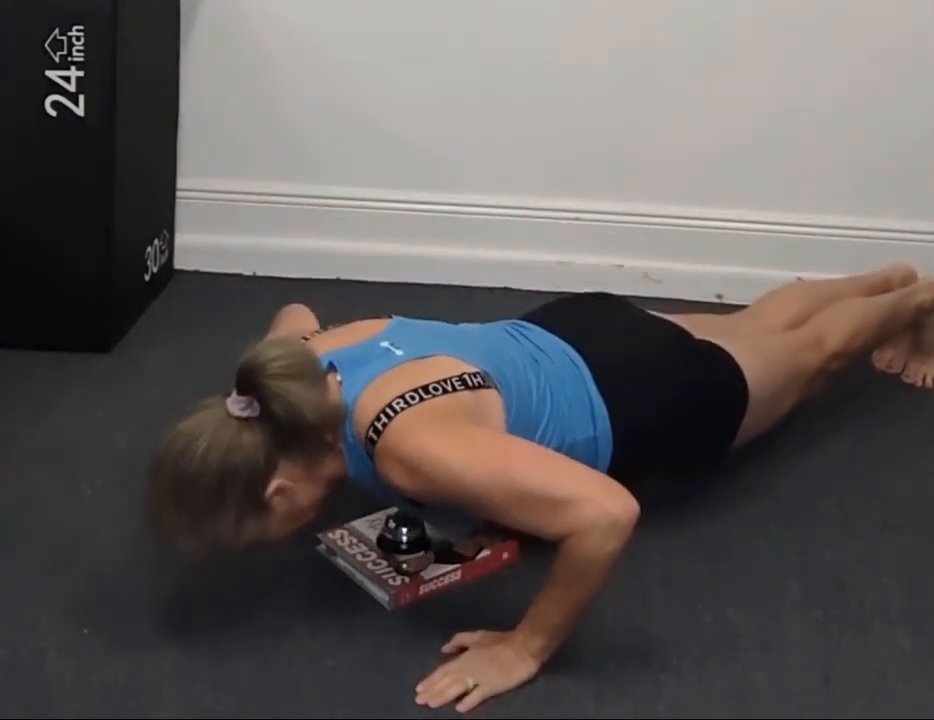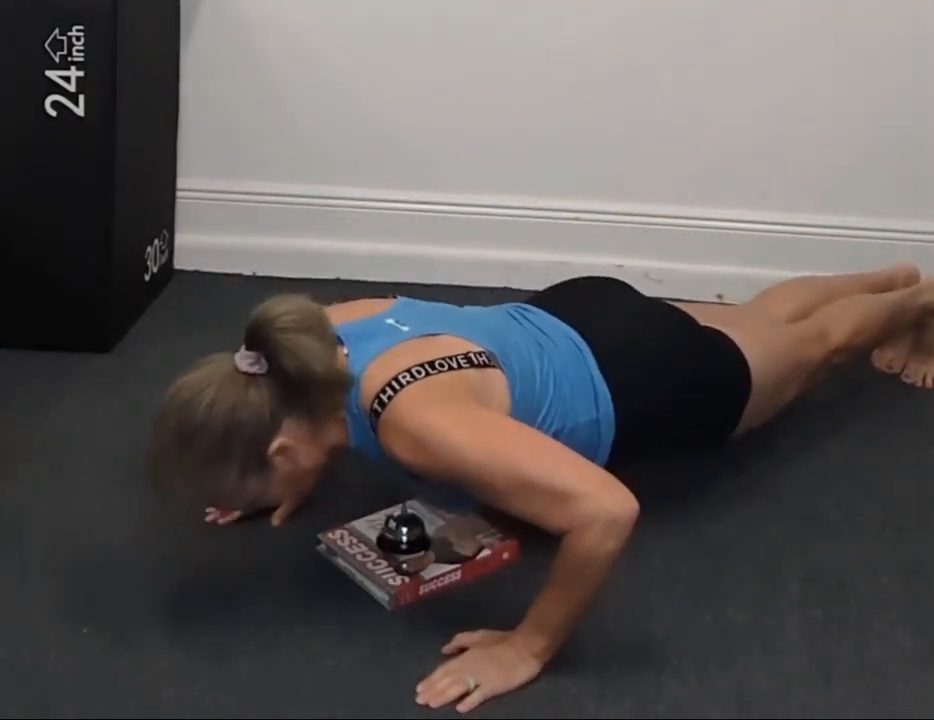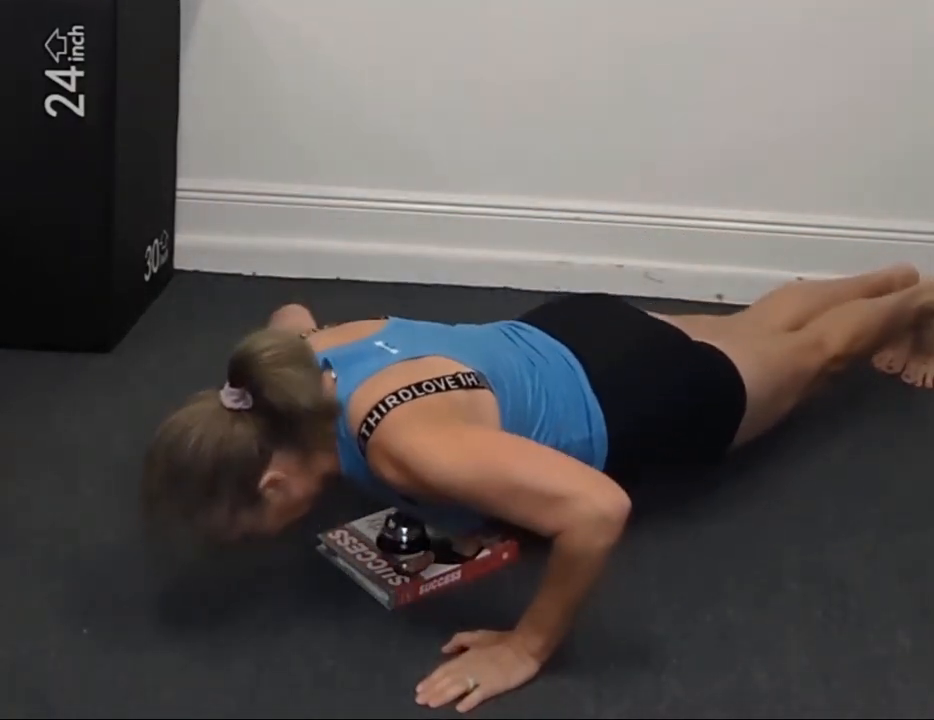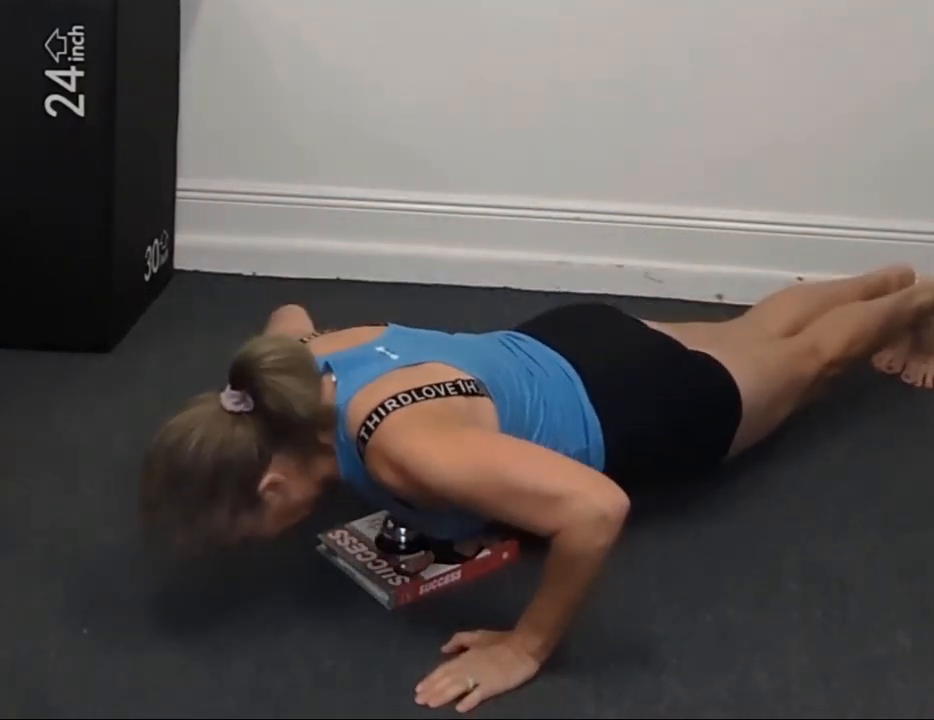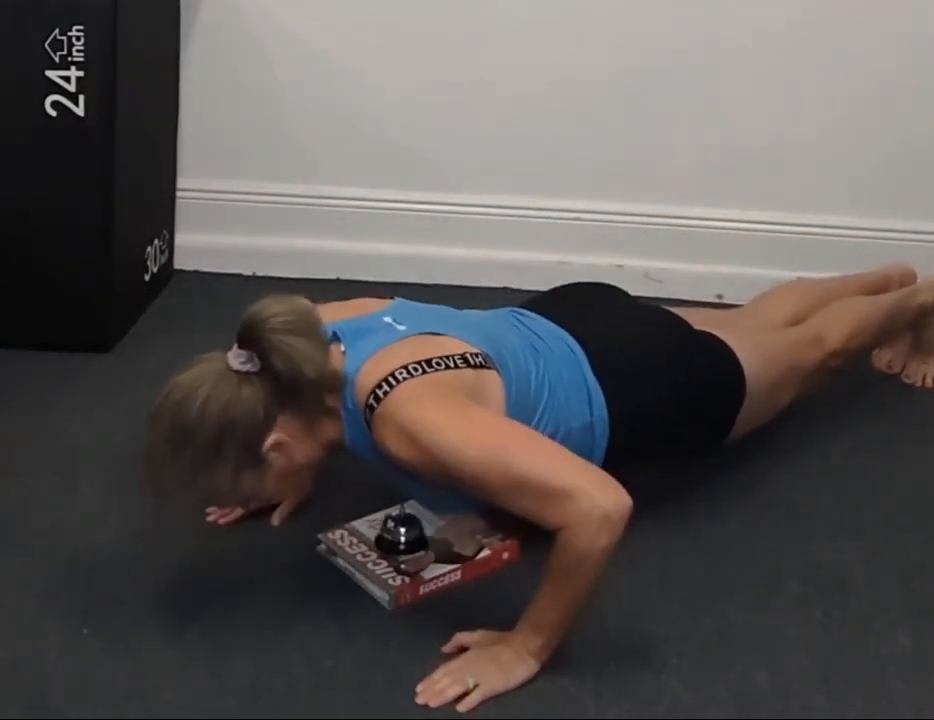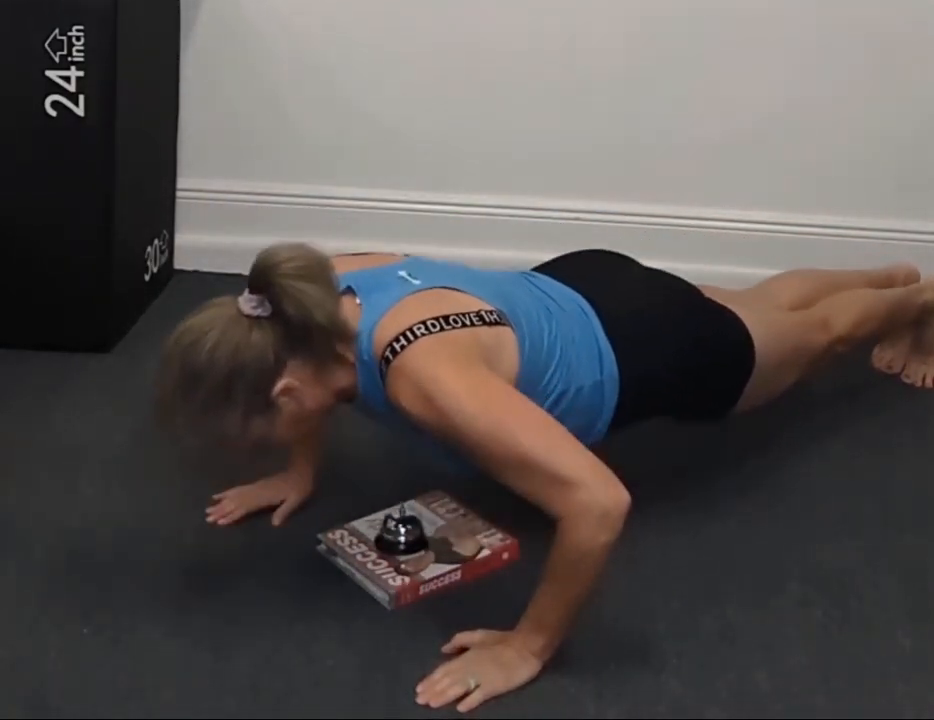
dt=0.2s
person 1, frame 1
left shoulder: (410, 447)
right shoulder: (305, 369)
left elbow: (608, 514)
right elbow: (293, 316)
left wrist: (526, 647)
right wrist: (291, 473)
left hip: (640, 402)
right hip: (570, 336)
left knee: (810, 349)
right knee: (755, 322)
person 1, frame 2
left shoulder: (414, 425)
right shoulder: (315, 345)
left elbow: (610, 510)
left wrist: (529, 647)
right wrist: (300, 479)
left hip: (642, 390)
right hip: (573, 322)
left knee: (810, 343)
right knee: (756, 314)
person 1, frame 3
left shoulder: (401, 444)
right shoulder: (303, 365)
left elbow: (600, 507)
right elbow: (291, 314)
left wrist: (527, 648)
right wrist: (298, 450)
left hip: (635, 403)
right hip: (565, 339)
left knee: (810, 351)
right knee: (752, 324)
person 1, frame 4
left shoulder: (401, 447)
right shoulder: (300, 374)
left elbow: (598, 508)
right elbow: (288, 313)
left wrist: (525, 647)
right wrist: (302, 468)
left hip: (629, 413)
right hip: (562, 347)
left knee: (806, 355)
right knee: (751, 331)
person 1, frame 5
left shoulder: (410, 417)
right shoulder: (307, 343)
left elbow: (602, 507)
left wrist: (526, 647)
right wrist: (299, 480)
left hip: (635, 391)
right hip: (566, 328)
left knee: (811, 343)
right knee: (756, 317)
person 1, frame 6
left shoulder: (425, 375)
right shoulder: (319, 295)
left elbow: (602, 504)
left wrist: (527, 647)
right wrist: (301, 475)
left hip: (643, 354)
right hip: (575, 295)
left knee: (815, 331)
right knee: (764, 300)
